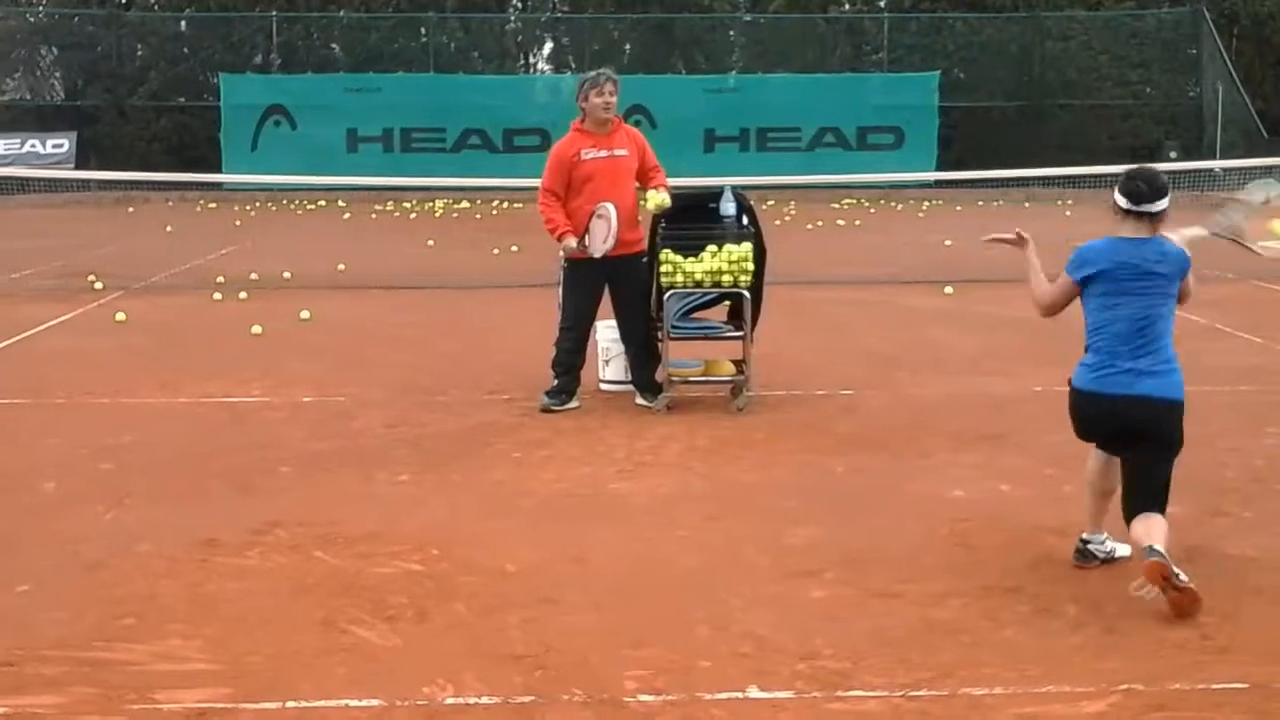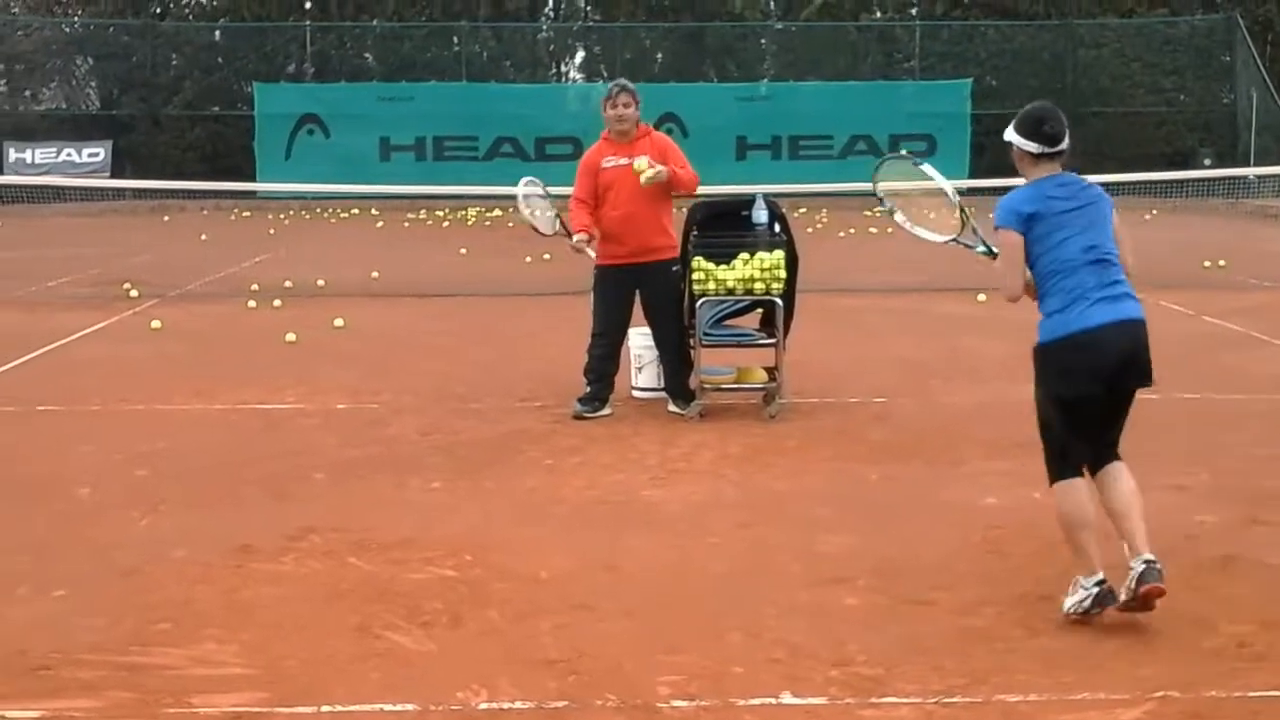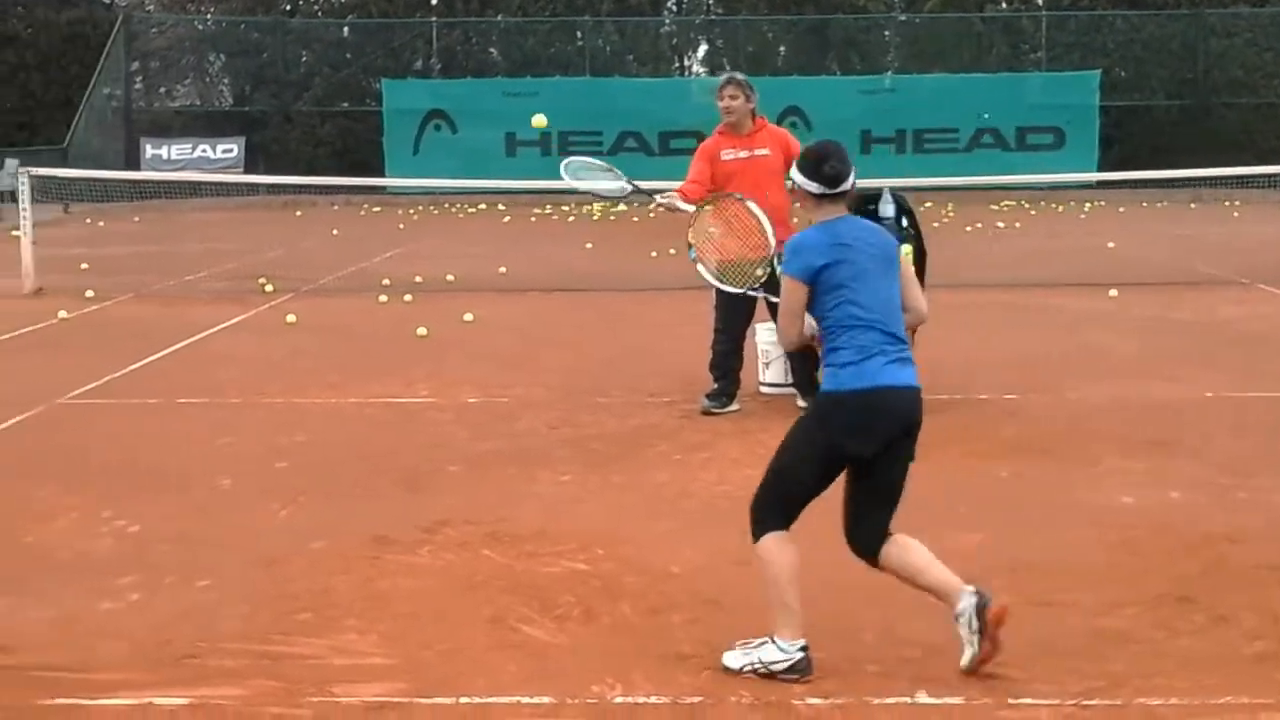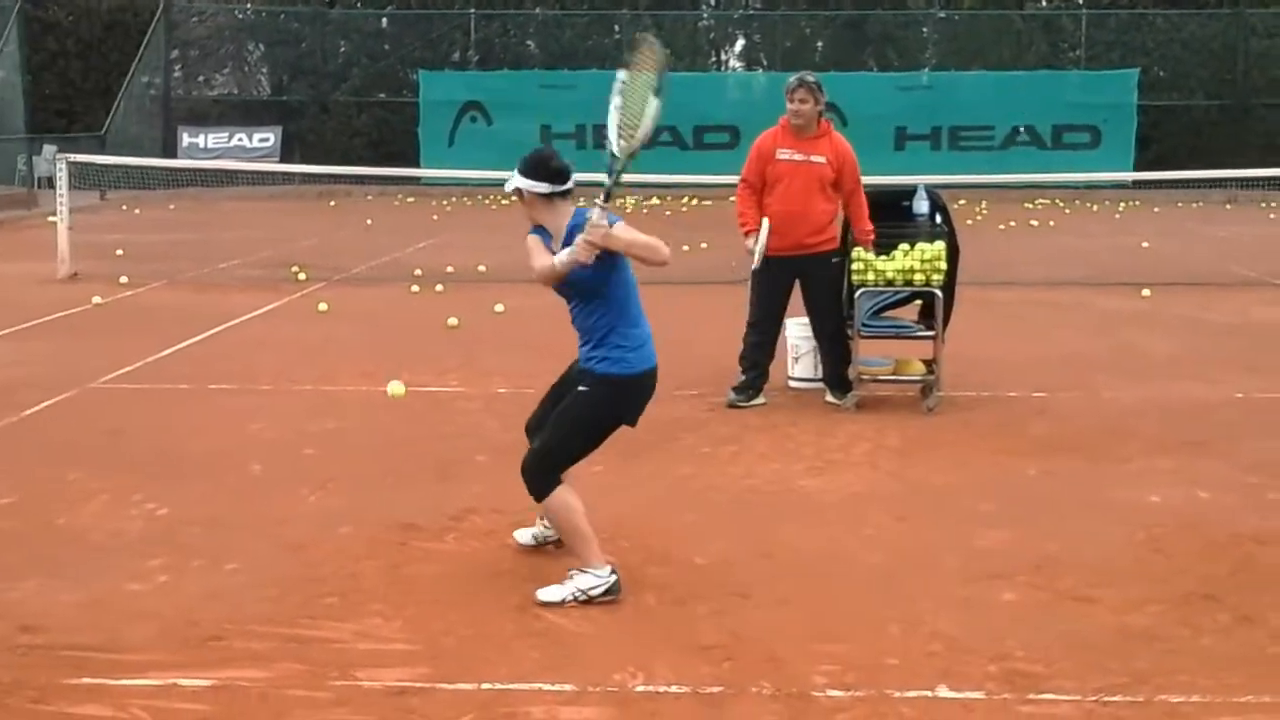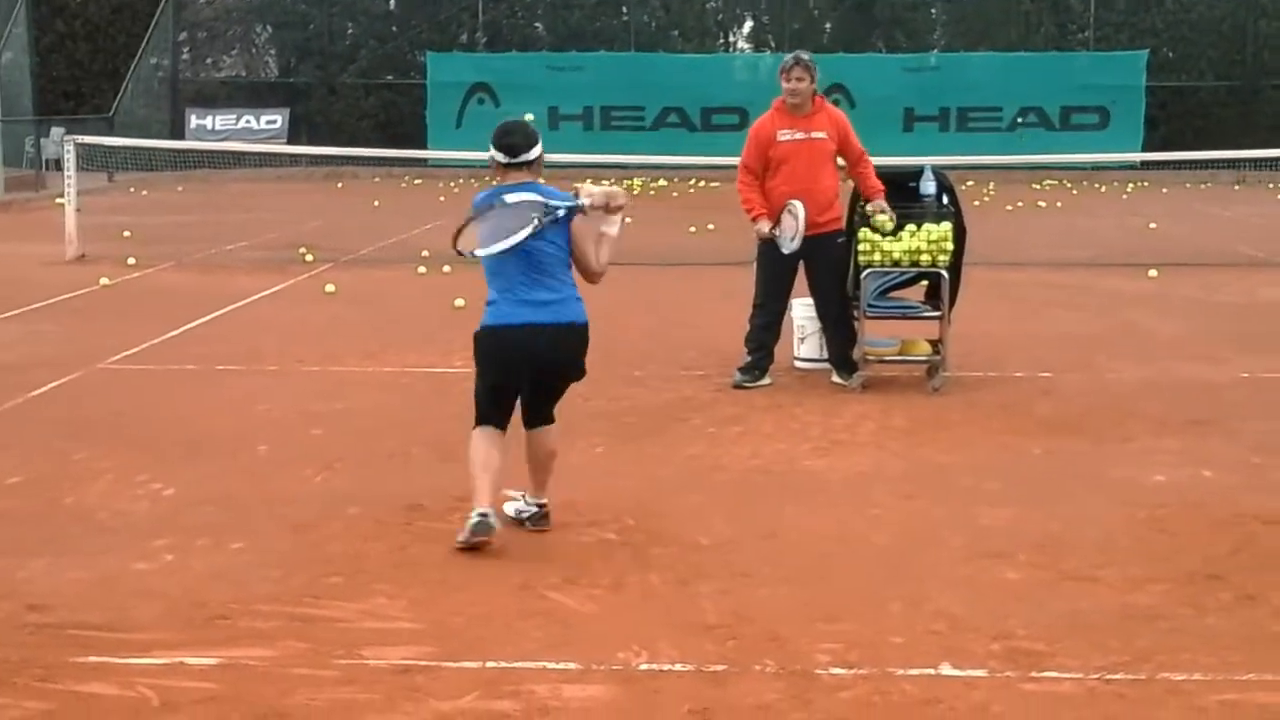
dt=0.7s
person 1, frame 1
left shoulder: (1091, 255)
right shoulder: (1176, 256)
left elbow: (1047, 306)
left wrist: (1029, 250)
left hip: (1095, 395)
right hip: (1161, 402)
left knee: (1109, 440)
right knee: (1148, 508)
left ankle: (1093, 542)
right ankle: (1156, 553)
person 1, frame 2
left shoulder: (1015, 205)
right shoulder: (1095, 194)
left elbow: (1014, 289)
left hip: (1070, 342)
right hip: (1129, 330)
left knee: (1065, 466)
right knee: (1102, 453)
left ankle: (1091, 582)
right ankle: (1145, 563)
person 1, frame 3
left shoulder: (803, 248)
right shoulder: (883, 239)
left elbow: (790, 336)
right elbow: (916, 313)
left hip: (852, 400)
right hip: (903, 397)
left knee: (769, 514)
right knee: (871, 536)
left ankle: (788, 645)
right ankle: (968, 601)
person 1, frame 4
left shoulder: (594, 221)
right shoulder: (539, 235)
left elbow: (661, 254)
right elbow: (543, 269)
left wrist: (605, 236)
right wrist: (577, 250)
left hip: (622, 373)
right hip: (594, 364)
left knee: (538, 467)
right knee: (540, 430)
left ankle: (598, 575)
right ankle: (558, 524)
person 1, frame 5
left shoulder: (483, 204)
right shoulder: (565, 206)
right elbow: (594, 272)
left wrist: (586, 201)
right wrist: (611, 223)
left hip: (505, 332)
right hip: (567, 331)
left knee: (489, 423)
right knee: (539, 412)
left ankle: (482, 513)
right ankle: (537, 503)
person 2, frame 1
left shoulder: (633, 138)
right shoulder: (566, 147)
left elbow: (652, 172)
right elbow: (549, 197)
left wrist: (659, 190)
right wrist: (564, 234)
left hip: (630, 251)
right hip: (583, 254)
left knee: (639, 324)
right knee: (574, 325)
left ankle: (647, 387)
right ankle: (564, 390)
person 2, frame 2
left shoulder: (659, 143)
right shoulder: (594, 156)
left elbow: (690, 180)
right elbow: (582, 202)
left wrist: (668, 175)
right wrist: (581, 231)
left hip: (660, 257)
right hip: (612, 260)
left knee: (671, 330)
right knee: (606, 333)
left ankle: (680, 394)
right ankle: (596, 396)
person 2, frame 3
left shoulder: (778, 137)
right shoulder: (711, 147)
right elbow: (697, 185)
right wrist: (679, 197)
left hip: (780, 249)
right knee: (729, 328)
left ankle: (809, 389)
right ankle: (724, 392)
person 2, frame 4
left shoulder: (838, 146)
right shoulder: (767, 142)
left elbow: (853, 195)
right elbow: (747, 190)
left wrist: (865, 239)
right wrist: (750, 230)
left hip: (821, 252)
right hip: (773, 251)
left knee: (829, 324)
right knee: (762, 323)
left ankle: (838, 385)
right ankle: (750, 386)
person 2, frame 5
left shoulder: (835, 119)
right shoulder: (765, 126)
left elbow: (858, 160)
right elbow: (748, 176)
left wrist: (875, 194)
right wrist: (758, 216)
left hip: (826, 230)
right hip: (778, 232)
left knee: (834, 303)
right knee: (768, 304)
left ankle: (844, 366)
right ankle: (756, 367)
